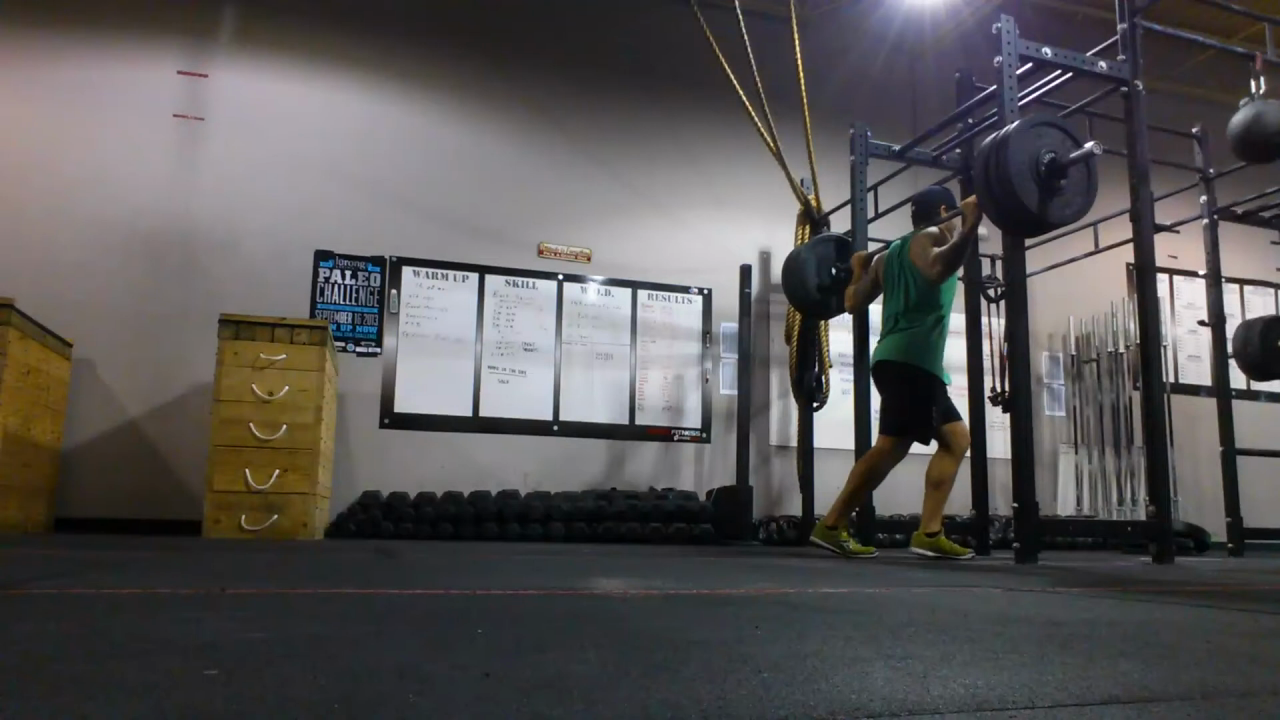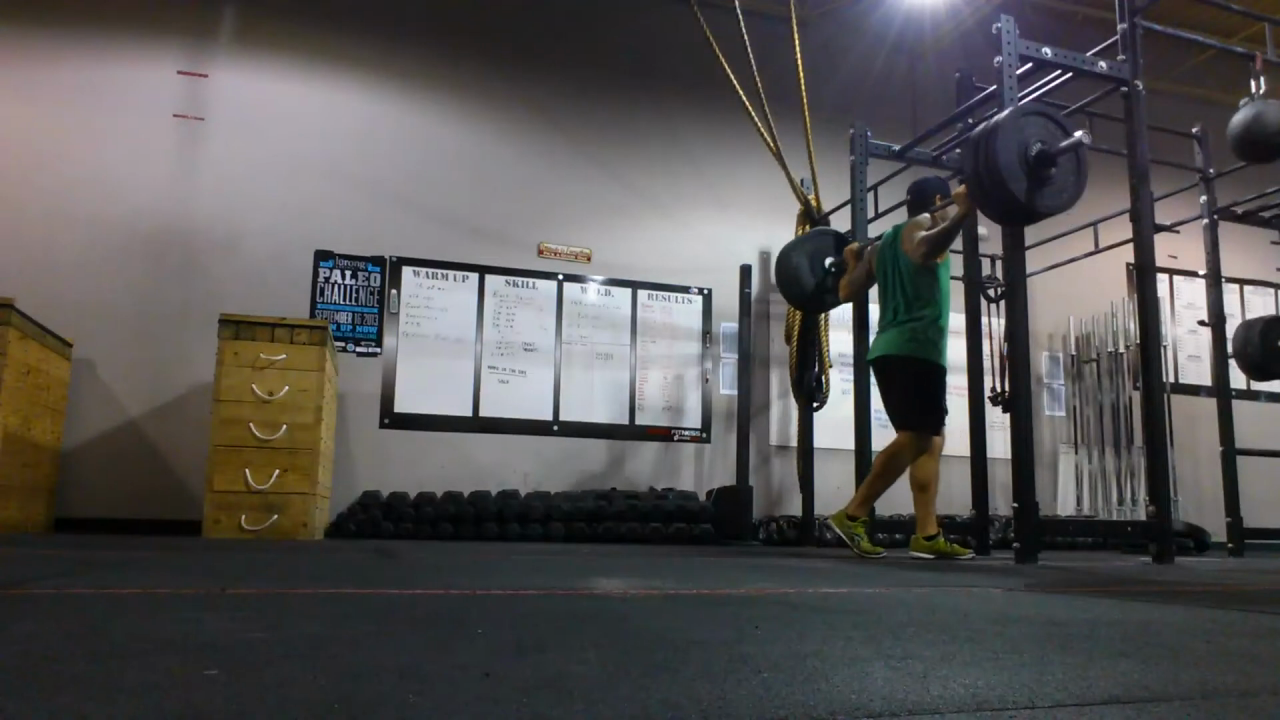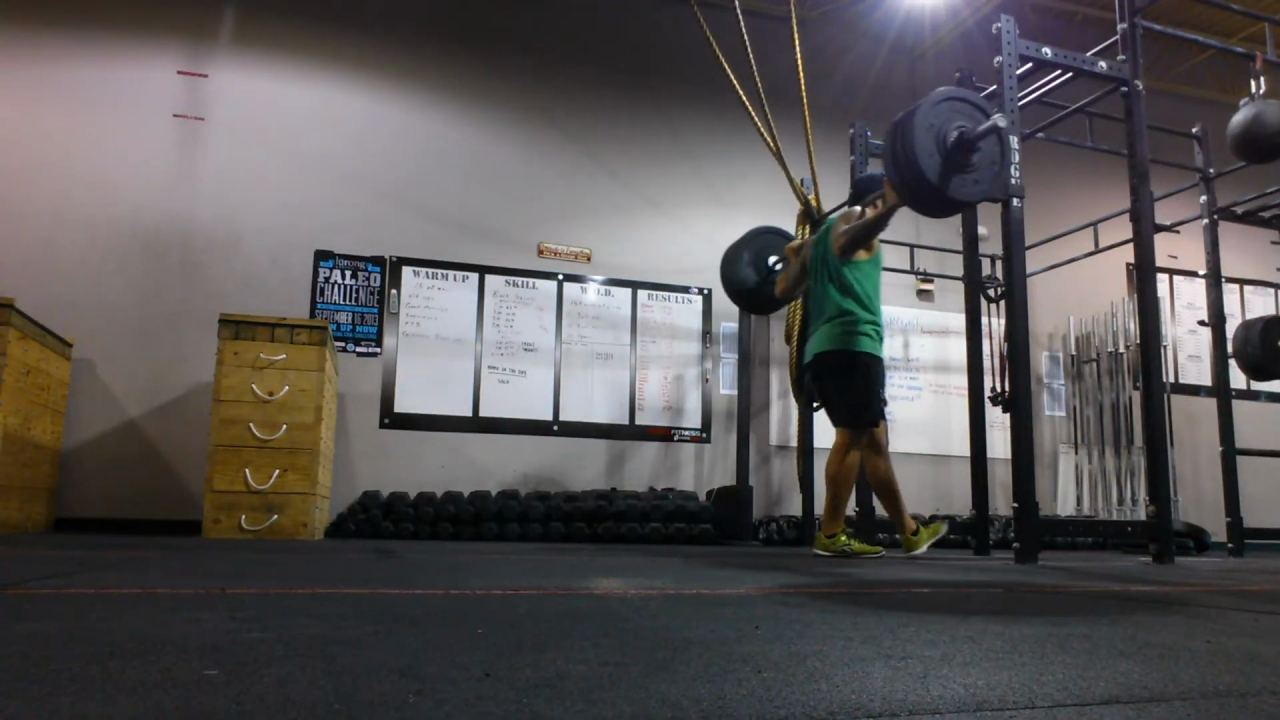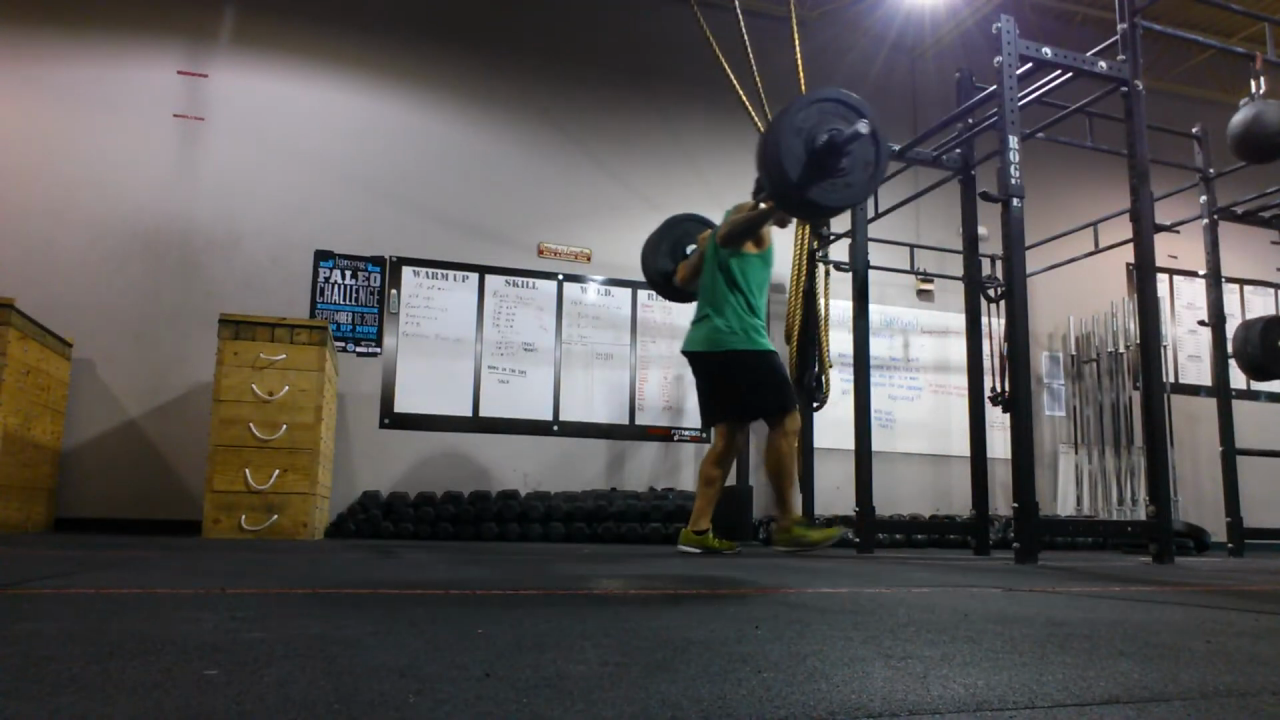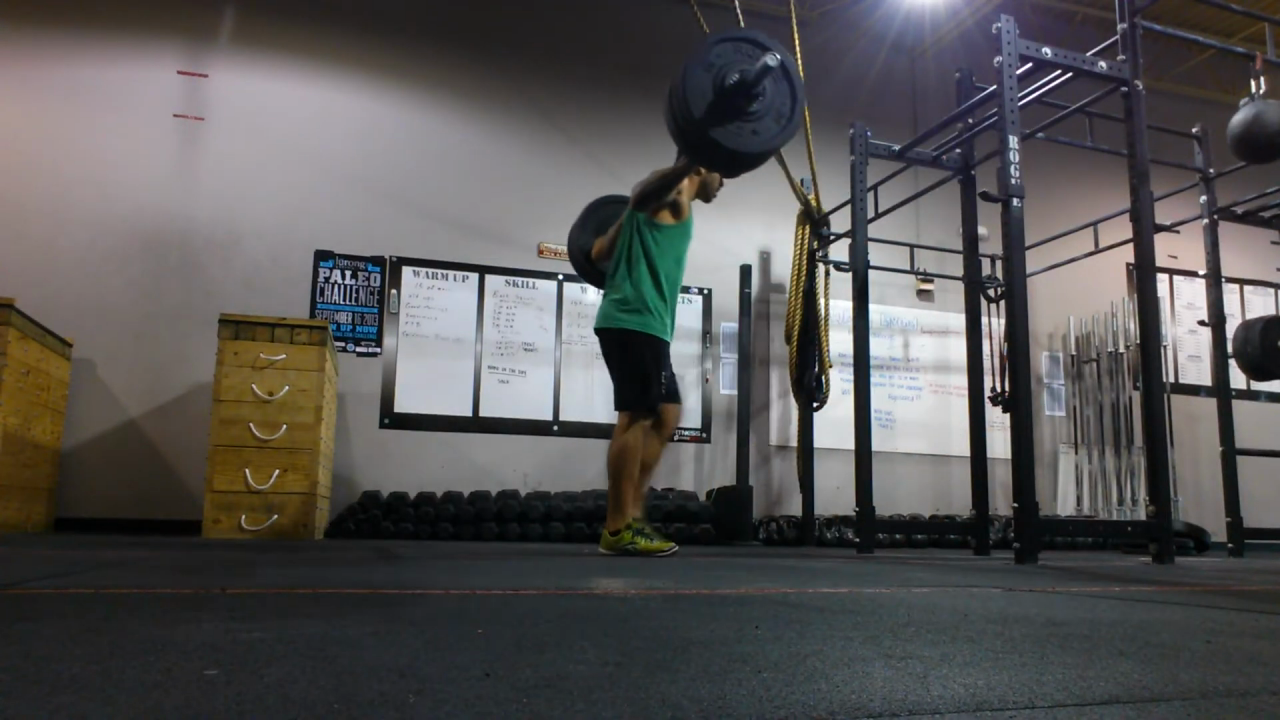
dt=0.7s
person 1, frame 1
left shoulder: (888, 255)
right shoulder: (933, 236)
left elbow: (853, 302)
right elbow: (939, 268)
left wrist: (859, 269)
right wrist: (972, 224)
left hip: (901, 359)
right hip: (912, 359)
left knee: (955, 438)
right knee: (892, 446)
left ankle: (929, 532)
right ankle: (832, 526)
person 1, frame 2
left shoulder: (883, 243)
right shoulder: (924, 225)
left elbow: (847, 291)
right elbow: (925, 250)
left wrist: (855, 261)
right wrist: (963, 211)
left hip: (890, 349)
right hip: (915, 349)
left knee: (929, 441)
right knee: (912, 438)
left ankle: (927, 535)
right ankle: (852, 516)
person 1, frame 3
left shoulder: (816, 240)
right shoulder: (853, 218)
left elbow: (783, 289)
right elbow: (845, 242)
left wrist: (794, 258)
right wrist: (892, 205)
left hip: (823, 349)
right hip: (851, 344)
left knee: (873, 439)
right knee: (854, 437)
left ankle: (909, 530)
right ankle: (830, 533)
person 1, frame 4
left shoulder: (726, 228)
right shoulder: (745, 216)
left elbow: (682, 278)
right elbow: (734, 229)
left wrist: (703, 246)
right wrist: (778, 207)
left hip: (707, 341)
right hip: (737, 341)
left knee: (728, 436)
right knee: (785, 423)
left ankle: (697, 530)
right ankle: (789, 524)
person 1, frame 5
left shoulder: (662, 201)
right shoulder: (673, 191)
left elbow: (600, 252)
right elbow: (641, 194)
left wrist: (619, 227)
right wrist: (690, 161)
left hip: (631, 322)
right hip: (638, 322)
left knee: (666, 416)
right knee: (636, 420)
left ankle: (630, 513)
right ankle: (618, 530)
